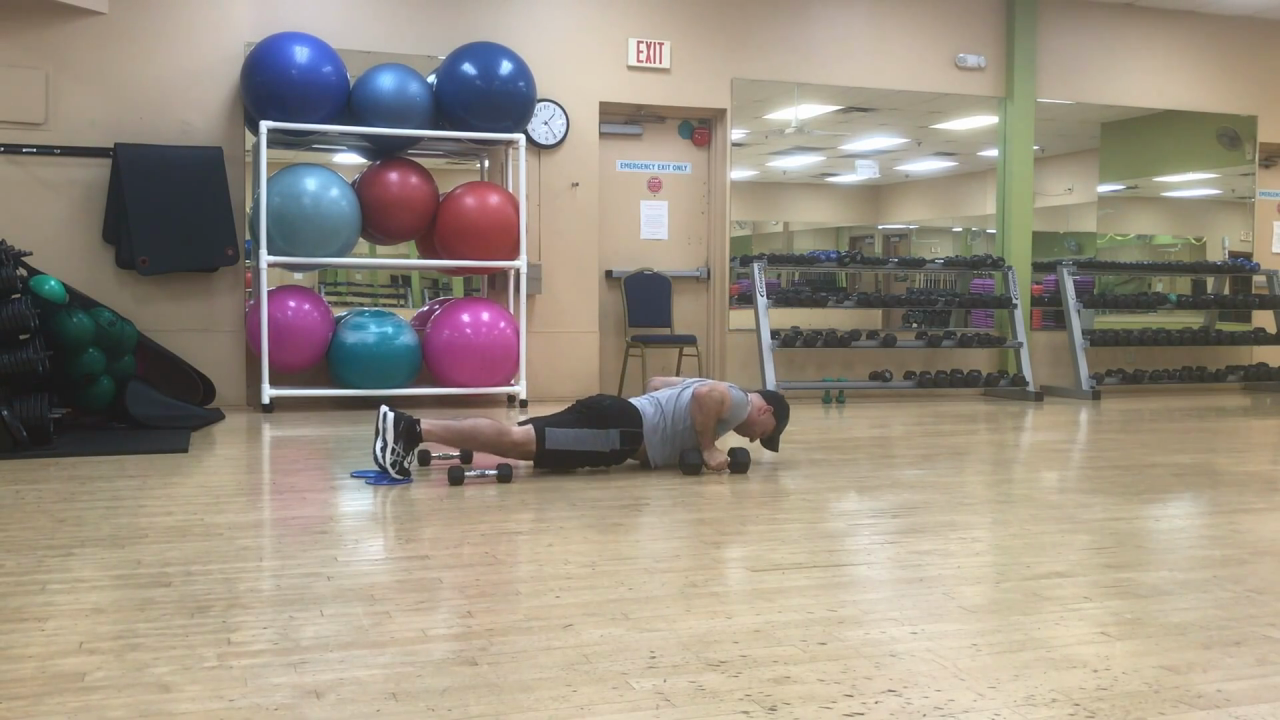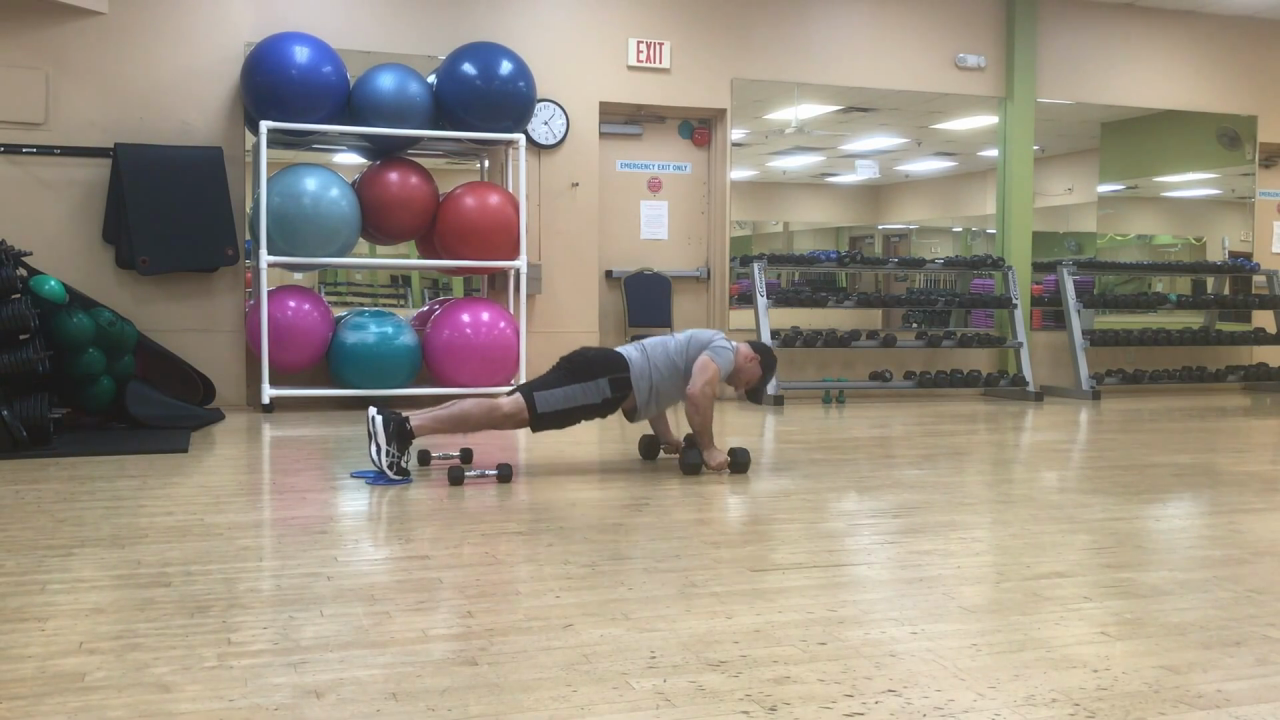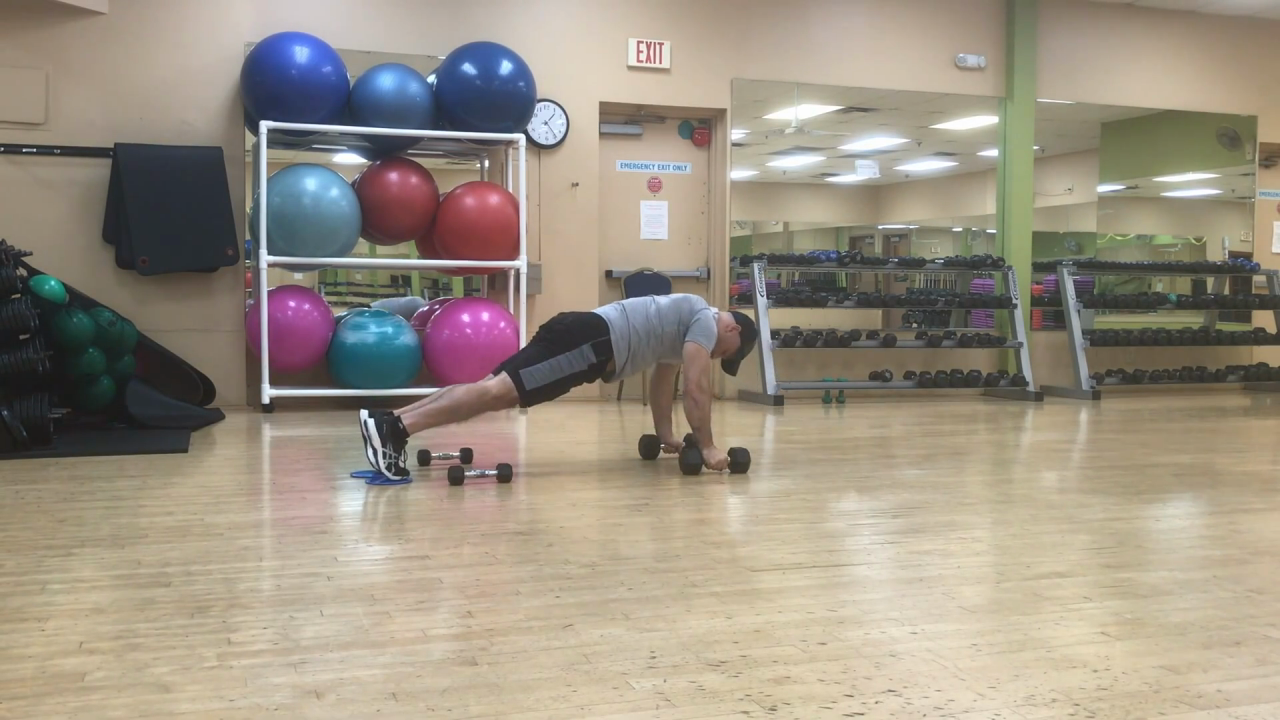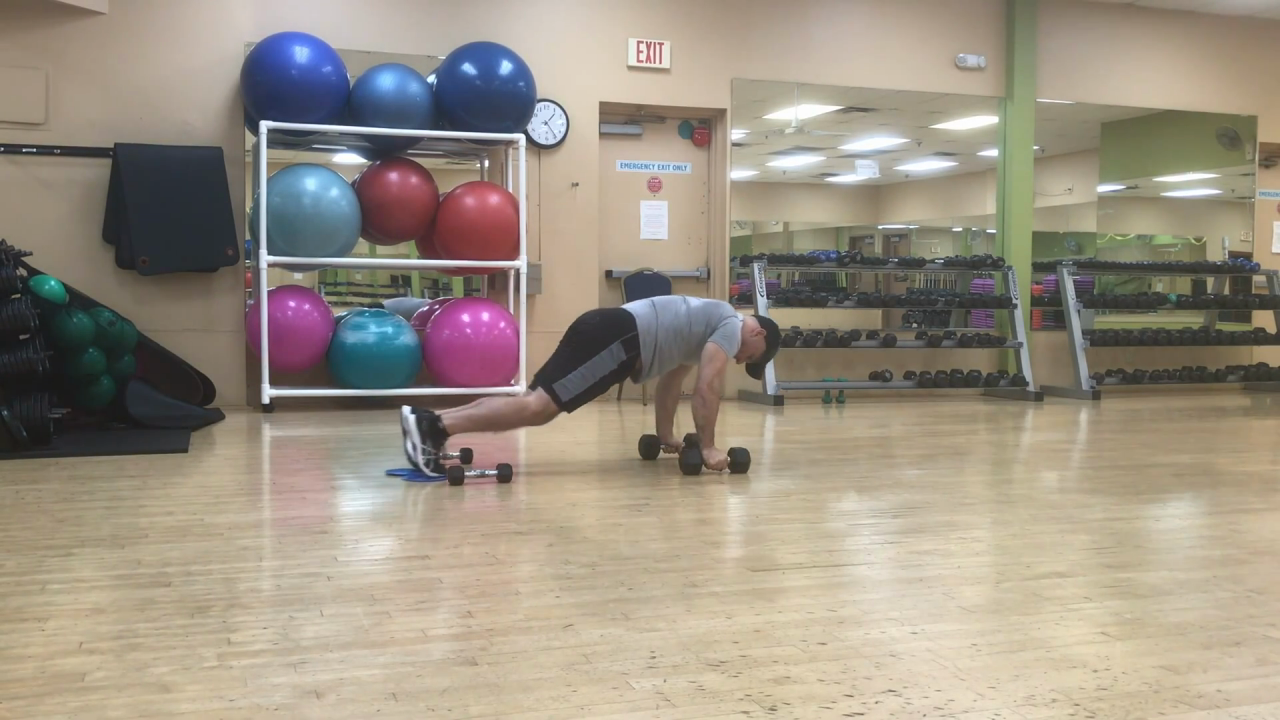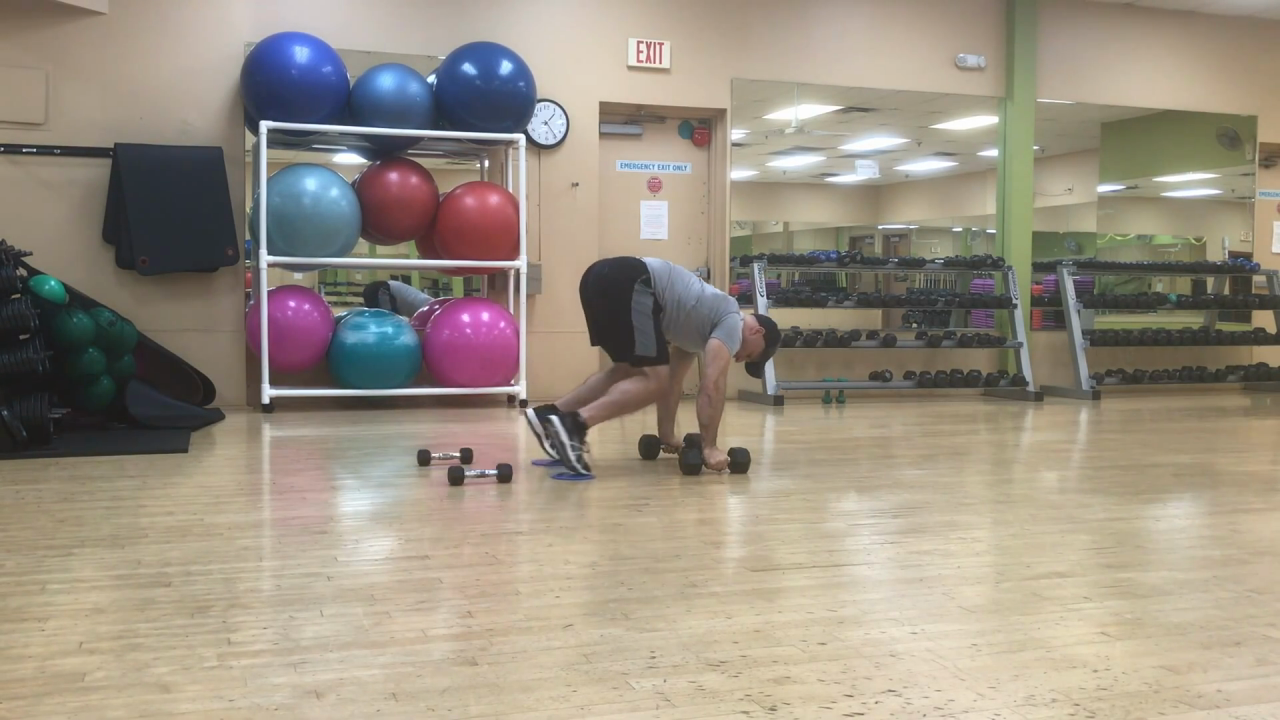
dt=0.4s
person 1, frame 1
left shoulder: (720, 393)
right shoulder: (738, 401)
left elbow: (656, 381)
right elbow: (704, 397)
left wrist: (675, 438)
right wrist: (707, 449)
left hip: (620, 420)
right hip: (623, 430)
left knee: (517, 437)
right knee: (518, 441)
left ankle: (408, 426)
right ankle: (414, 429)
person 1, frame 2
left shoulder: (705, 346)
right shoulder: (723, 351)
right elbow: (695, 394)
left wrist: (665, 436)
right wrist: (708, 449)
left hip: (607, 373)
right hip: (610, 378)
left knee: (508, 408)
right knee: (511, 411)
left ankle: (397, 422)
right ankle: (404, 428)
person 1, frame 3
left shoulder: (686, 324)
right shoulder: (706, 322)
left elbow: (662, 376)
right elbow: (695, 388)
left wrist: (666, 435)
right wrist: (706, 446)
left hip: (588, 337)
right hip: (593, 342)
left knee: (495, 389)
right knee: (498, 391)
left ankle: (390, 421)
right ankle: (396, 428)
person 1, frame 4
left shoulder: (705, 328)
right shoulder: (731, 327)
left elbow: (670, 381)
right elbow: (708, 388)
left wrist: (665, 437)
right wrist: (708, 448)
left hip: (605, 329)
right hip: (618, 339)
left knee: (530, 401)
right knee: (537, 405)
left ankle: (434, 419)
right ankle: (431, 424)
person 1, frame 5
left shoulder: (705, 326)
right shoulder: (731, 323)
left elbow: (673, 376)
right elbow: (712, 385)
left wrist: (666, 435)
right wrist: (709, 447)
left hip: (604, 278)
right hip: (627, 282)
left knee: (632, 371)
right knee: (652, 380)
left ankle: (552, 414)
right ankle: (573, 423)
